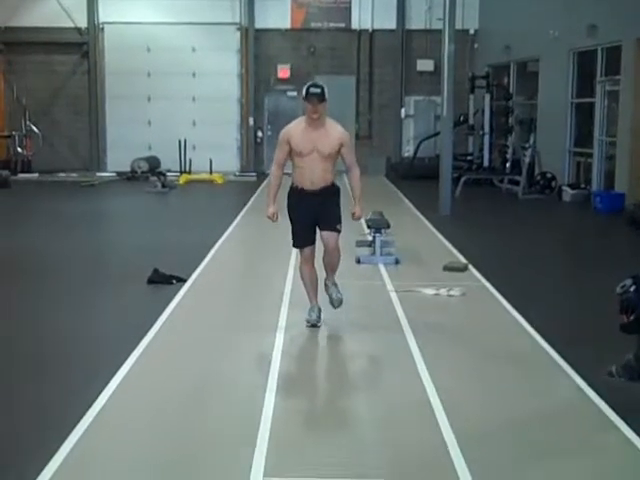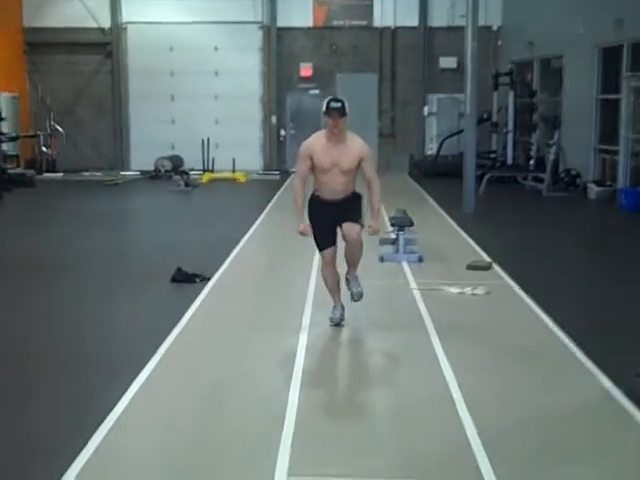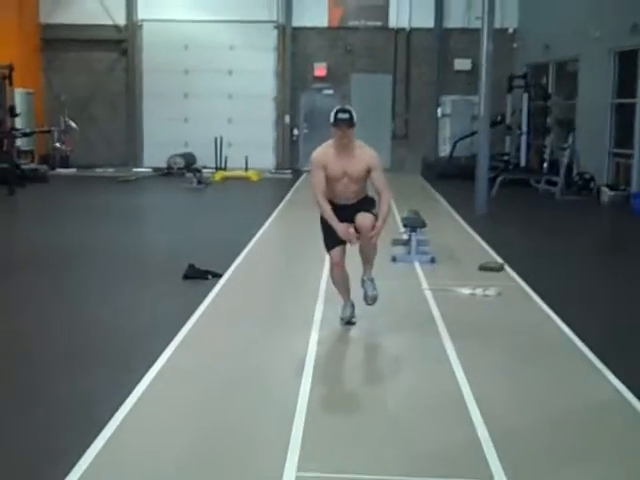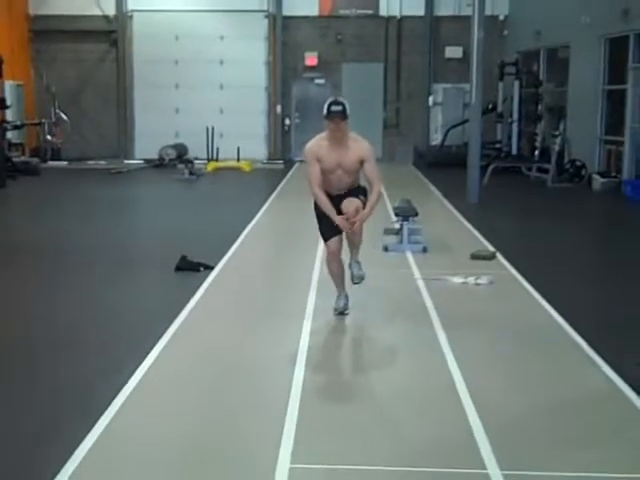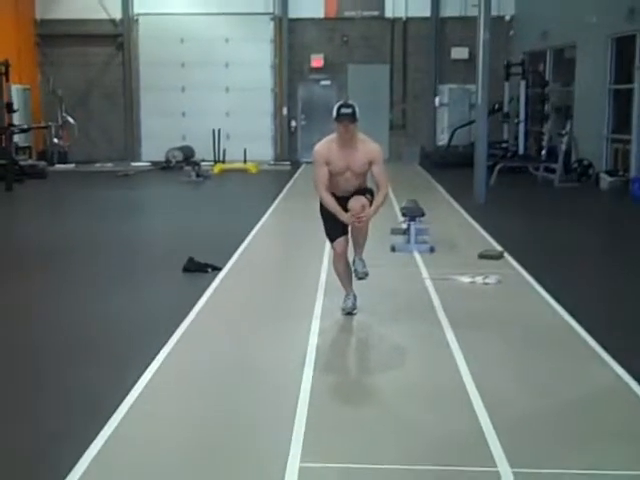
dt=0.4s
person 1, frame 1
left shoulder: (339, 134)
right shoulder: (289, 132)
left elbow: (353, 168)
right elbow: (277, 167)
left wrist: (357, 202)
right wrist: (272, 202)
left hip: (328, 195)
right hip: (299, 197)
left knee: (331, 243)
right knee: (306, 254)
left ankle: (331, 281)
right ankle: (314, 306)
person 1, frame 2
left shoulder: (360, 148)
right shoulder: (310, 146)
left elbow: (373, 182)
right elbow: (300, 182)
left wrist: (376, 217)
right wrist: (301, 218)
left hip: (348, 202)
right hip: (320, 205)
left knee: (353, 237)
right knee: (327, 257)
left ankle: (352, 275)
right ankle: (337, 305)
person 1, frame 3
left shoulder: (369, 156)
right shoulder: (320, 156)
left elbow: (384, 192)
right elbow: (319, 195)
left wrist: (380, 222)
right wrist: (337, 225)
left hip: (361, 204)
right hip: (333, 209)
left knee: (367, 225)
right knee: (336, 259)
left ankle: (368, 276)
right ankle: (347, 303)
person 1, frame 4
left shoulder: (362, 147)
right shoulder: (313, 148)
left elbow: (376, 185)
right elbow: (316, 189)
left wrist: (367, 212)
right wrist: (335, 218)
left hip: (352, 194)
right hip: (326, 199)
left knee: (352, 209)
right knee: (332, 249)
left ankle: (355, 260)
right ankle: (341, 295)
person 1, frame 5
left shoulder: (372, 149)
right shoulder: (322, 150)
left elbow: (383, 187)
right elbow: (321, 190)
left wrist: (372, 211)
right wrist: (342, 216)
left hip: (359, 196)
right hip: (332, 202)
left knee: (359, 207)
right knee: (339, 249)
left ankle: (359, 257)
right ankle: (349, 294)
